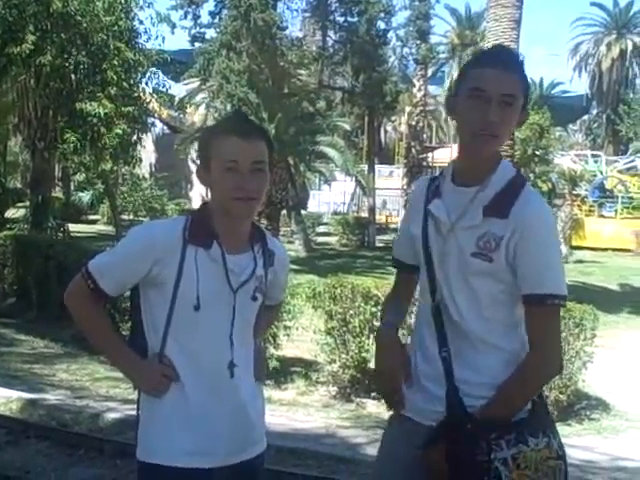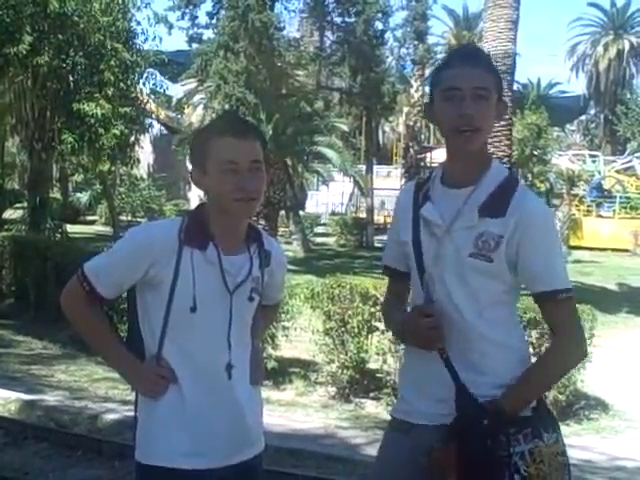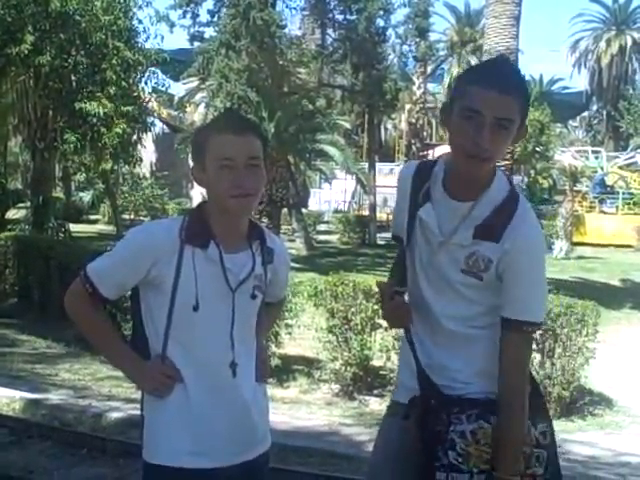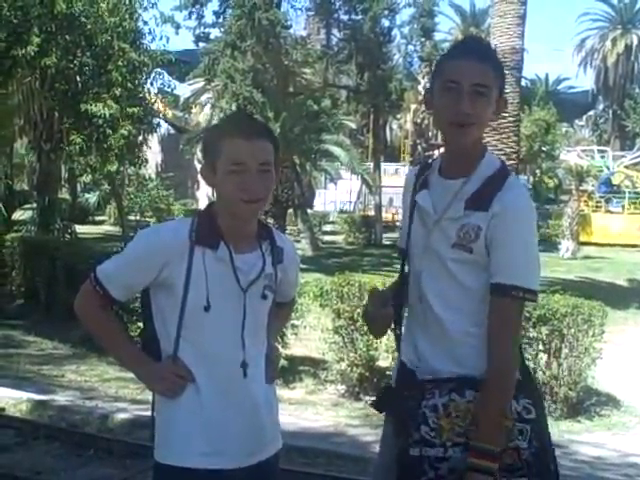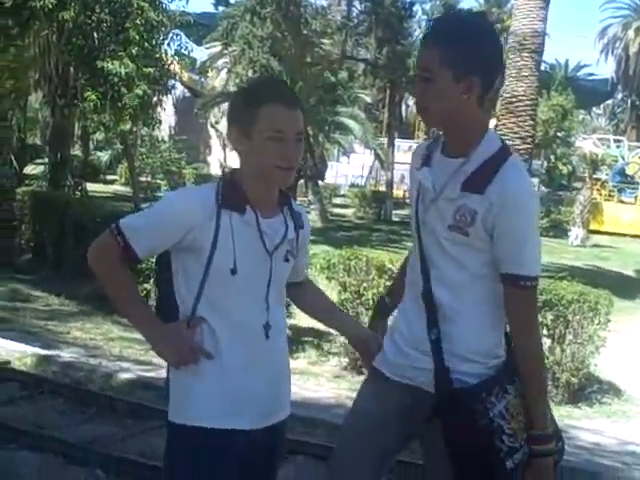
dt=0.7s
person 1, frame 1
left shoulder: (528, 212)
right shoulder: (423, 195)
left elbow: (547, 357)
right wrist: (387, 334)
left hip: (493, 423)
right hip: (416, 412)
person 1, frame 2
left shoulder: (524, 211)
right shoulder: (411, 199)
left elbow: (569, 340)
left wrist: (504, 412)
right wrist: (404, 325)
right hip: (415, 415)
person 1, frame 3
left shoulder: (520, 232)
right shoulder: (412, 181)
left elbow: (515, 367)
right wrist: (392, 293)
left hip: (484, 408)
right hip: (413, 396)
person 1, frame 4
left shoulder: (509, 201)
right shoulder: (416, 182)
left elbow: (504, 337)
right wrist: (387, 300)
left hip: (476, 402)
right hip: (413, 390)
person 1, frame 5
left shoulder: (509, 186)
right shoulder: (423, 158)
left elbow: (523, 320)
left wrist: (539, 434)
left hip: (464, 386)
right hip: (397, 368)
person 2, frame 1
left shoulder: (273, 255)
right shoulder: (157, 240)
right elbow: (80, 297)
left wrist: (252, 346)
right wrist: (133, 366)
left hip: (246, 444)
person 2, frame 2
left shoulder: (270, 255)
right shoulder: (153, 242)
right elbow: (76, 299)
left wrist: (252, 347)
right wrist: (130, 368)
left hip: (244, 446)
person 2, frame 3
left shoulder: (273, 252)
right shoulder: (154, 241)
right elbow: (79, 300)
left wrist: (257, 344)
right wrist: (135, 367)
left hip: (250, 444)
person 2, frame 4
left shoulder: (282, 252)
right shoulder: (165, 243)
right elbow: (89, 302)
left wrist: (268, 342)
right wrist: (145, 368)
left hip: (261, 444)
person 2, frame 5
left shoulder: (295, 221)
right shoulder: (194, 207)
right elbow: (103, 255)
left wrist: (353, 330)
right wrist: (155, 331)
left hip: (270, 408)
right hip: (207, 414)
